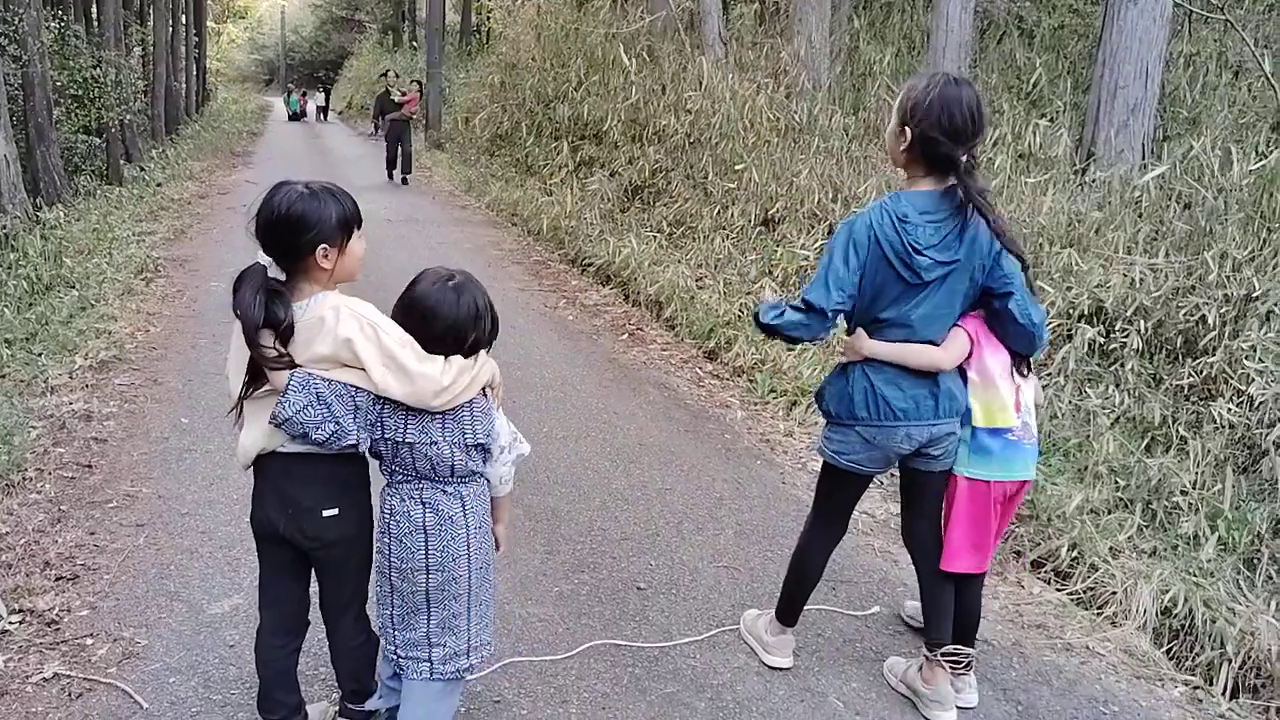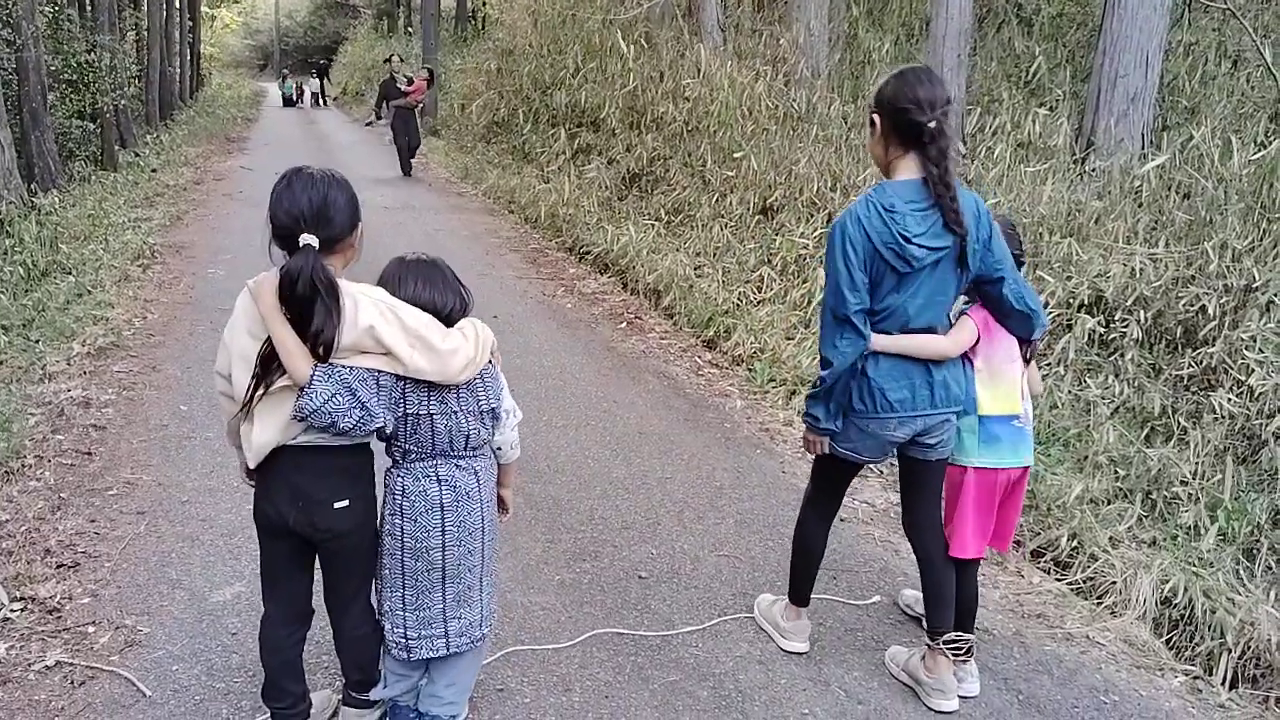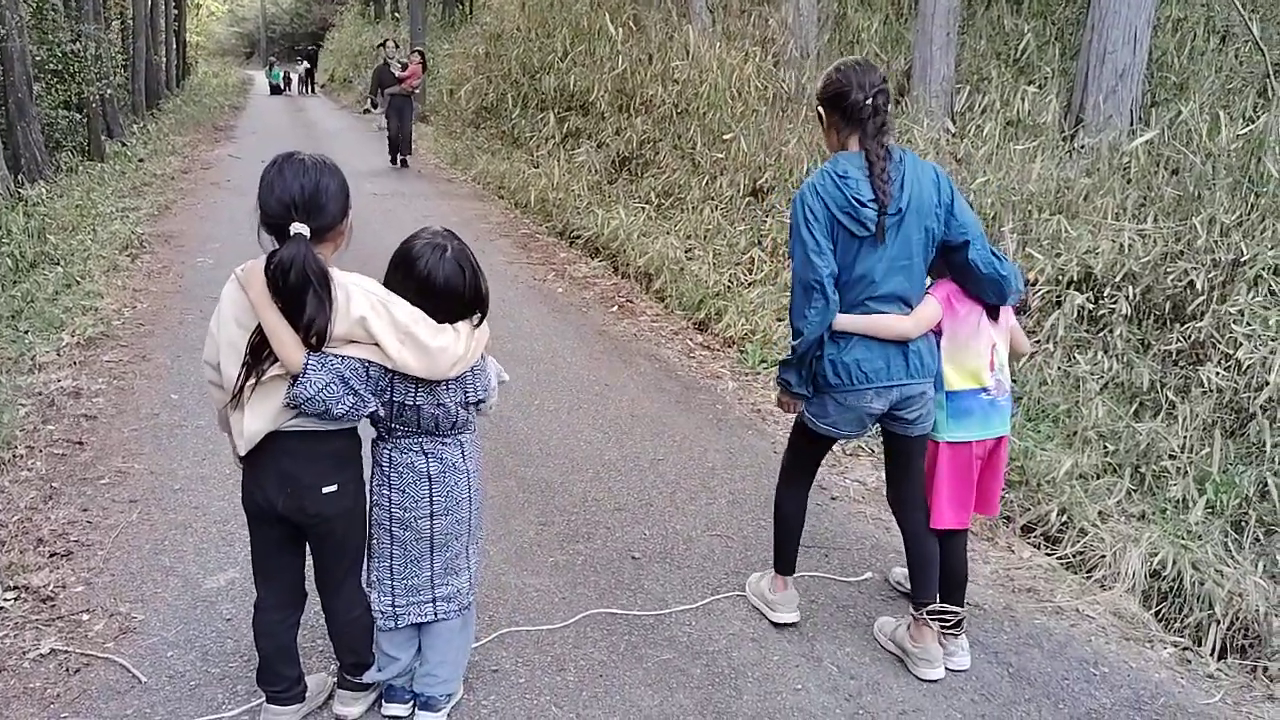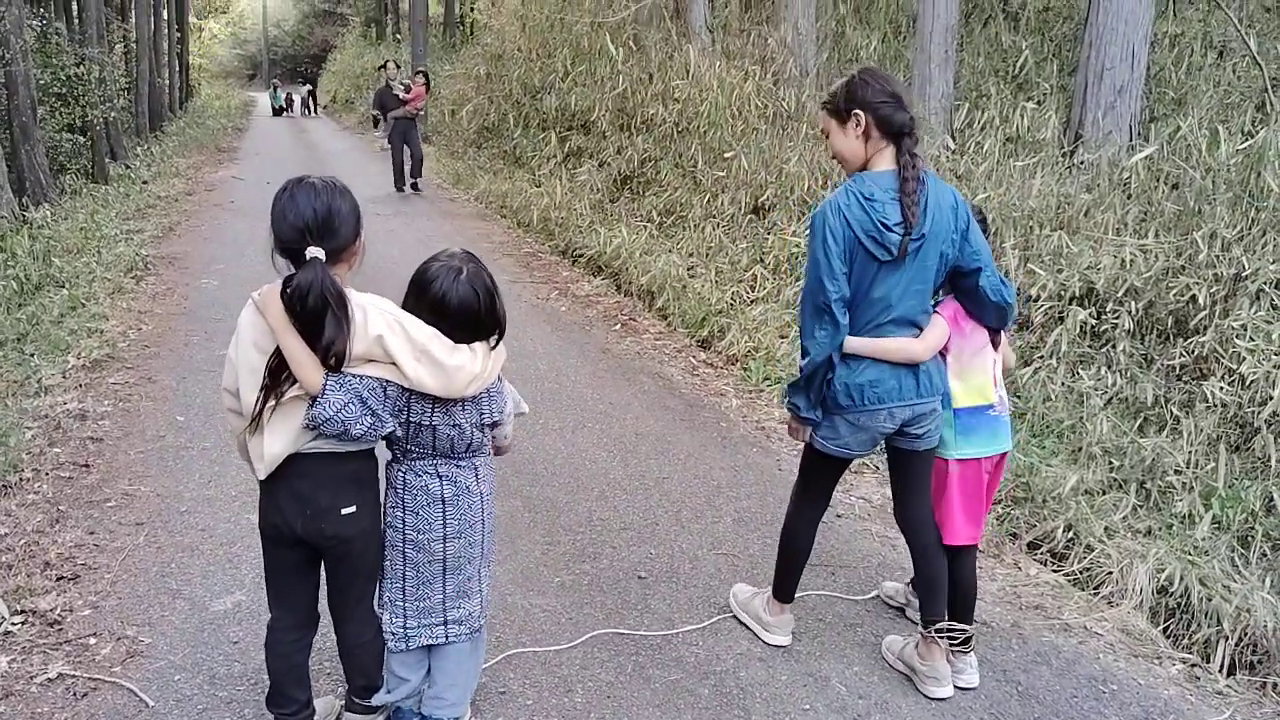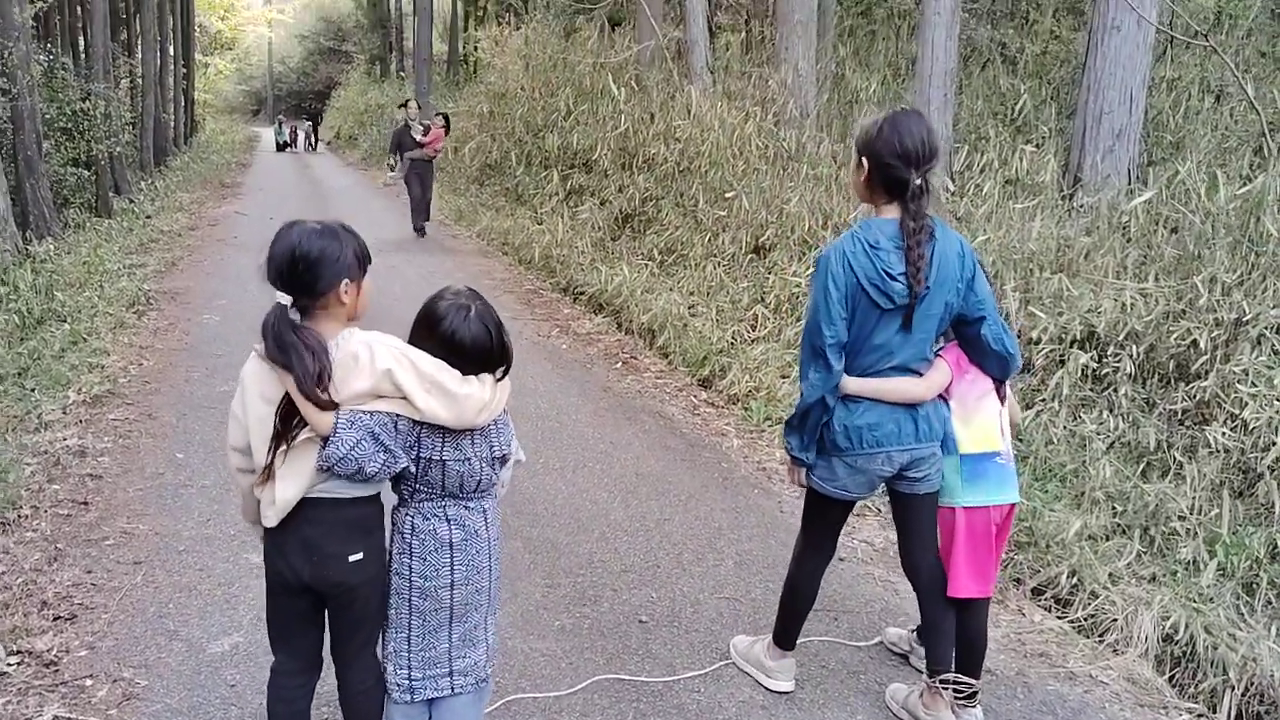
dt=0.7s
person 1, frame 1
left shoulder: (869, 226)
right shoulder: (982, 226)
left elbow: (814, 317)
right elbow: (1018, 316)
left wrist: (767, 314)
right wrist: (1030, 351)
left hip: (871, 409)
right hip: (940, 411)
left knee: (825, 524)
right knee: (927, 536)
left ankle: (780, 631)
person 1, frame 2
left shoulder: (859, 219)
right shoulder: (971, 210)
left elbow: (844, 331)
right elbow: (1008, 294)
left wrist: (822, 413)
right wrist: (1033, 327)
left hip: (871, 399)
right hip: (939, 397)
left knee: (820, 504)
right knee: (926, 523)
left ankle: (794, 615)
right ankle: (939, 665)
person 1, frame 3
left shoulder: (818, 194)
right shoulder: (931, 180)
left elbow: (813, 299)
right elbow: (978, 261)
left wrist: (794, 377)
right wrist: (1013, 288)
left hip: (846, 373)
right hip: (914, 369)
left knee: (796, 473)
right knee: (909, 493)
left ankle: (781, 588)
right ankle: (924, 633)
person 1, frame 4
left shoulder: (838, 211)
right shoulder: (946, 202)
left elbow: (824, 320)
right elbow: (989, 292)
left wrist: (804, 401)
right wrist: (1001, 320)
left hip: (855, 392)
right hip: (921, 388)
left knee: (809, 500)
right knee: (917, 511)
left ankle: (777, 609)
right ankle: (933, 653)
person 1, frame 5
left shoulder: (843, 255)
right shoulder: (953, 250)
left elbow: (822, 363)
right elbow: (992, 342)
left wrist: (801, 442)
right wrist: (1002, 385)
left hip: (853, 435)
right hip: (922, 433)
left knee: (814, 547)
right knee: (924, 557)
left ankle: (779, 657)
person 2, frame 1
left shoulder: (258, 311)
right shoulder: (350, 322)
left elbow: (245, 389)
right elbow: (429, 383)
right wrist: (484, 369)
left hip: (271, 486)
right hip: (334, 490)
left knee: (279, 614)
right knee: (346, 612)
person 2, frame 2
left shoulder: (255, 300)
right shoulder: (366, 310)
left elbow: (229, 385)
right elbow: (451, 358)
left wrist: (249, 455)
right wrist: (479, 335)
left hip: (274, 478)
right hip: (341, 481)
left knee: (282, 606)
right knee: (351, 601)
person 2, frame 3
left shoulder: (240, 289)
right shoulder: (356, 299)
left elbow: (217, 376)
right elbow: (439, 353)
right wrist: (476, 329)
left hip: (262, 465)
right hip: (329, 465)
left knee: (275, 590)
right knee: (342, 585)
person 2, frame 4
left shoulder: (257, 314)
right shoulder: (373, 320)
left elbow: (236, 402)
right elbow: (459, 372)
right wrist: (493, 351)
left hip: (280, 488)
right hip: (347, 488)
left knee: (288, 614)
right knee: (354, 609)
person 2, frame 5
left shoulder: (263, 360)
right shoulder: (379, 358)
left elbow: (242, 456)
right elbow: (468, 403)
left wrist: (264, 520)
right wrist: (497, 385)
left hip: (286, 535)
right hip: (354, 533)
left knee: (292, 662)
right knee: (358, 658)
person 3, frame 1
left shoulder: (378, 396)
right shoulder: (479, 409)
left elbow: (294, 390)
right elbow: (499, 477)
right wrist: (500, 524)
left hip: (402, 529)
right hip: (461, 533)
left knee: (403, 623)
right knee: (446, 638)
person 3, frame 2
left shoulder: (386, 377)
right shoulder: (483, 372)
left elbow: (310, 377)
right elbow: (506, 441)
left wrist: (269, 306)
right wrist: (505, 487)
left hip: (410, 508)
right hip: (471, 507)
left knee: (406, 603)
right knee: (463, 605)
person 3, frame 3
left shoulder: (378, 361)
right shoulder: (471, 358)
left elbow: (301, 365)
left wrist: (260, 295)
left hip: (397, 486)
right hip: (456, 485)
left knee: (395, 581)
right knee: (450, 583)
person 3, frame 4
left shoulder: (395, 383)
right shoulder: (489, 384)
left elbow: (320, 386)
left wrist: (277, 317)
left hip: (411, 508)
right hip: (468, 509)
left knee: (407, 603)
right knee: (461, 604)
person 3, frame 5
left shoulder: (405, 421)
right shoulder: (496, 420)
left elbow: (329, 424)
right elbow: (498, 483)
left hip: (419, 551)
right hip: (476, 554)
left knee: (412, 652)
right knee: (467, 649)
person 4, frame 1
left shoulder: (972, 325)
left elbow: (941, 358)
right elbow: (1035, 395)
left wrist: (870, 347)
left hip: (981, 460)
right hip: (1020, 457)
left knee: (965, 561)
right knee: (973, 556)
left ankle: (959, 675)
person 4, frame 2
left shoulder: (976, 317)
left elbow: (946, 347)
right elbow: (1034, 385)
left wrist: (876, 340)
left hip: (981, 452)
right hip: (1016, 450)
left knee: (965, 550)
right knee: (968, 543)
left ankle: (962, 661)
person 4, frame 3
left shoulder: (944, 292)
left elbow: (908, 327)
right elbow: (1022, 346)
left wrist: (837, 320)
left hip: (957, 426)
right hip: (994, 420)
left knee: (949, 525)
right knee: (952, 518)
left ankle: (951, 638)
right ankle: (932, 585)
person 4, frame 4
left shoulder: (951, 310)
left elbow: (919, 350)
right elbow: (1007, 360)
left wrist: (845, 342)
left hip: (963, 440)
right hip: (992, 433)
left knee: (959, 540)
right knee: (943, 523)
left ankle: (960, 655)
right ankle: (922, 594)
person 4, frame 5
left shoulder: (954, 355)
left elbow: (921, 389)
right elbow: (1014, 415)
left wrist: (851, 384)
left hip: (970, 492)
right hip: (999, 487)
left knee: (969, 592)
right knee: (961, 582)
right ankle: (927, 641)
